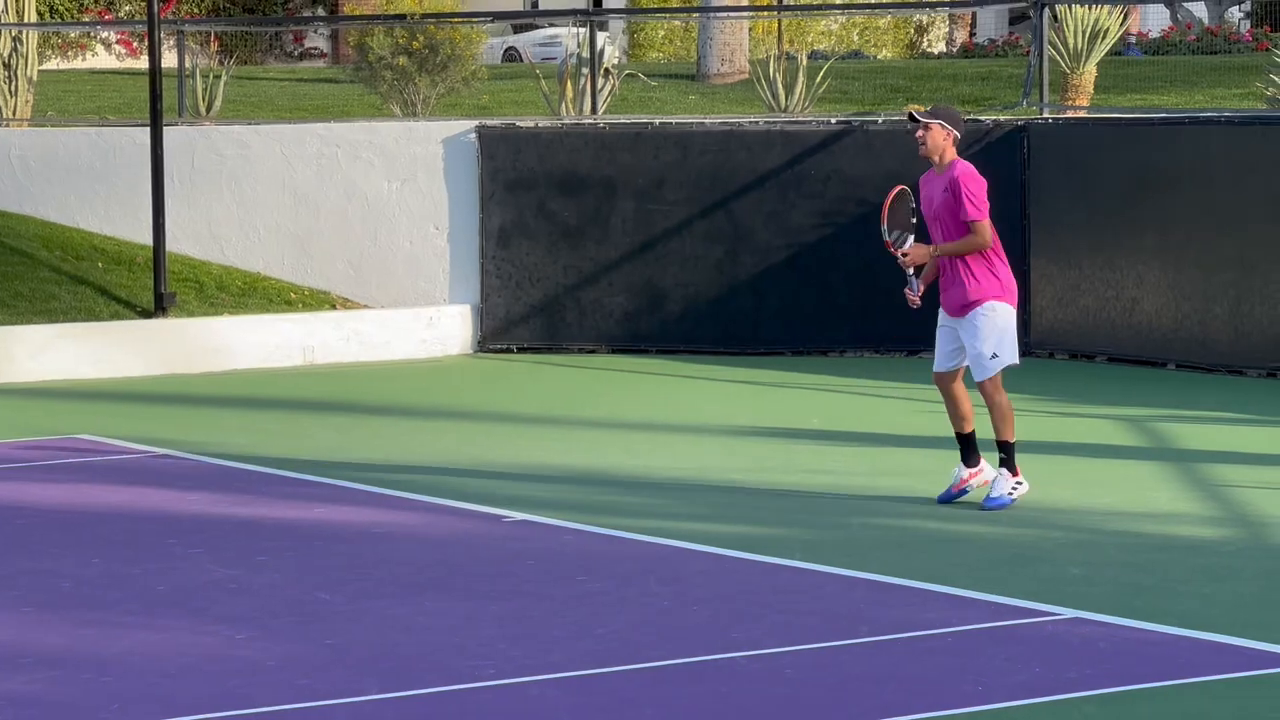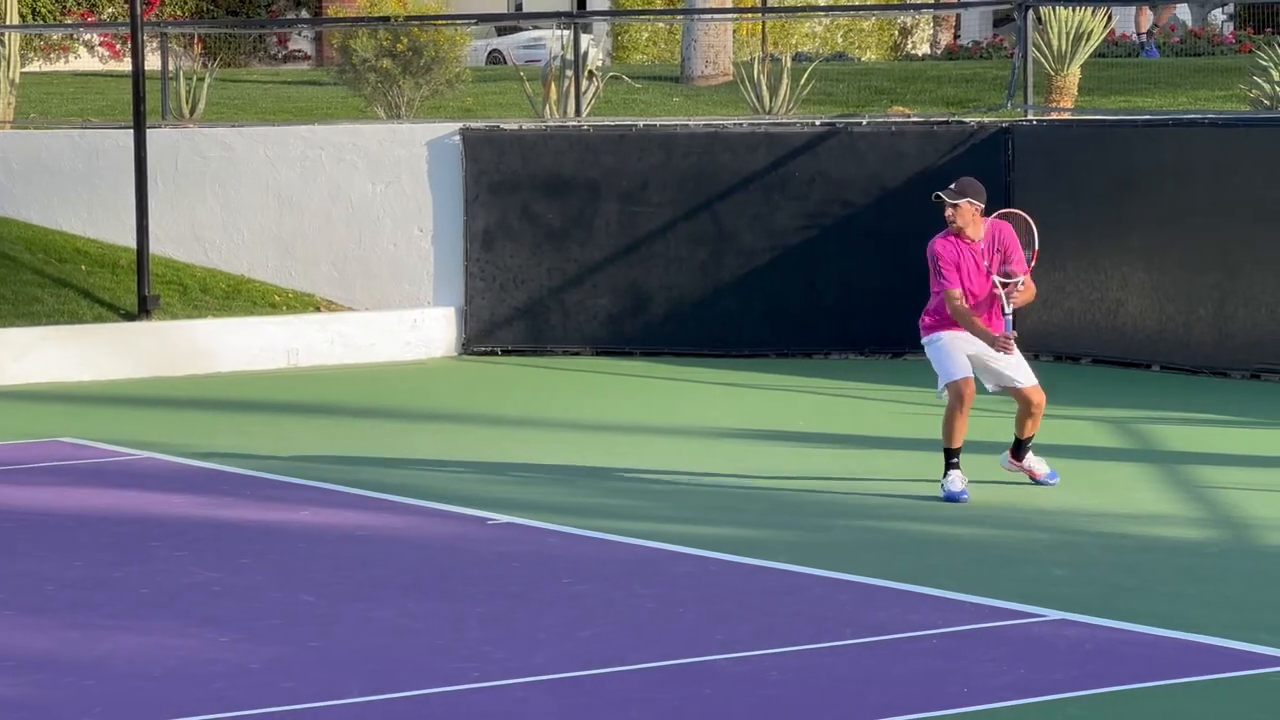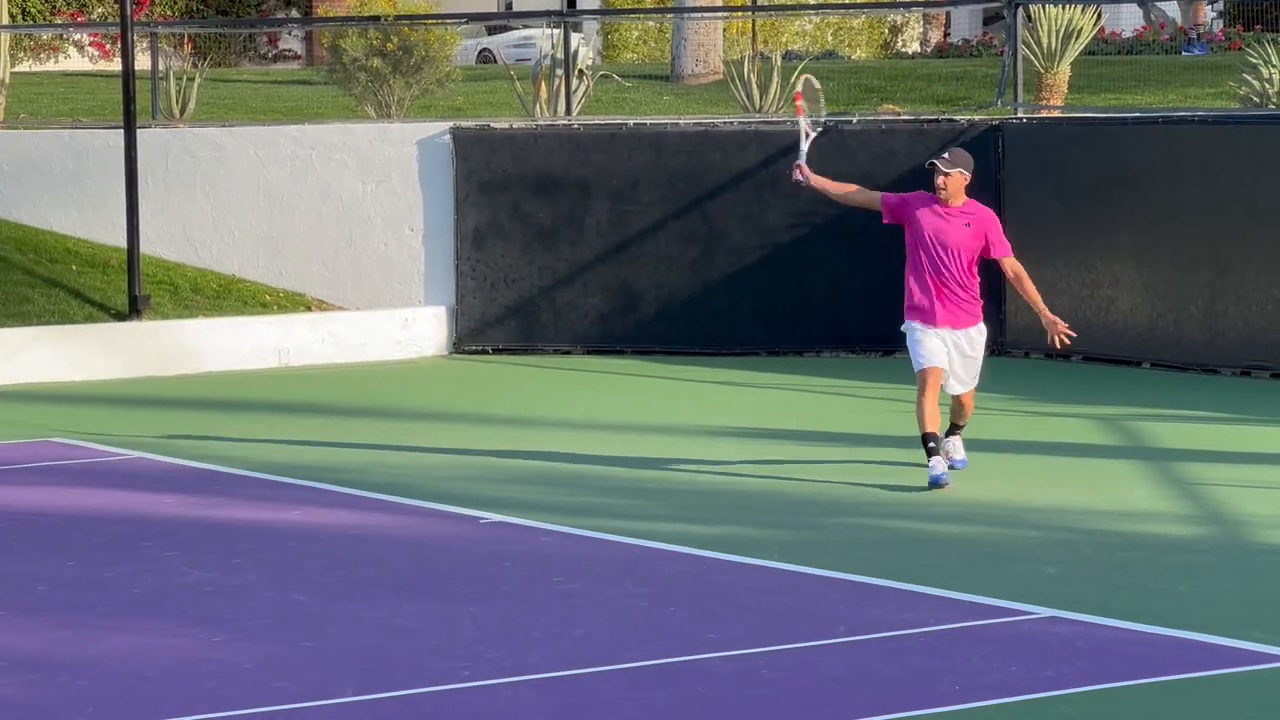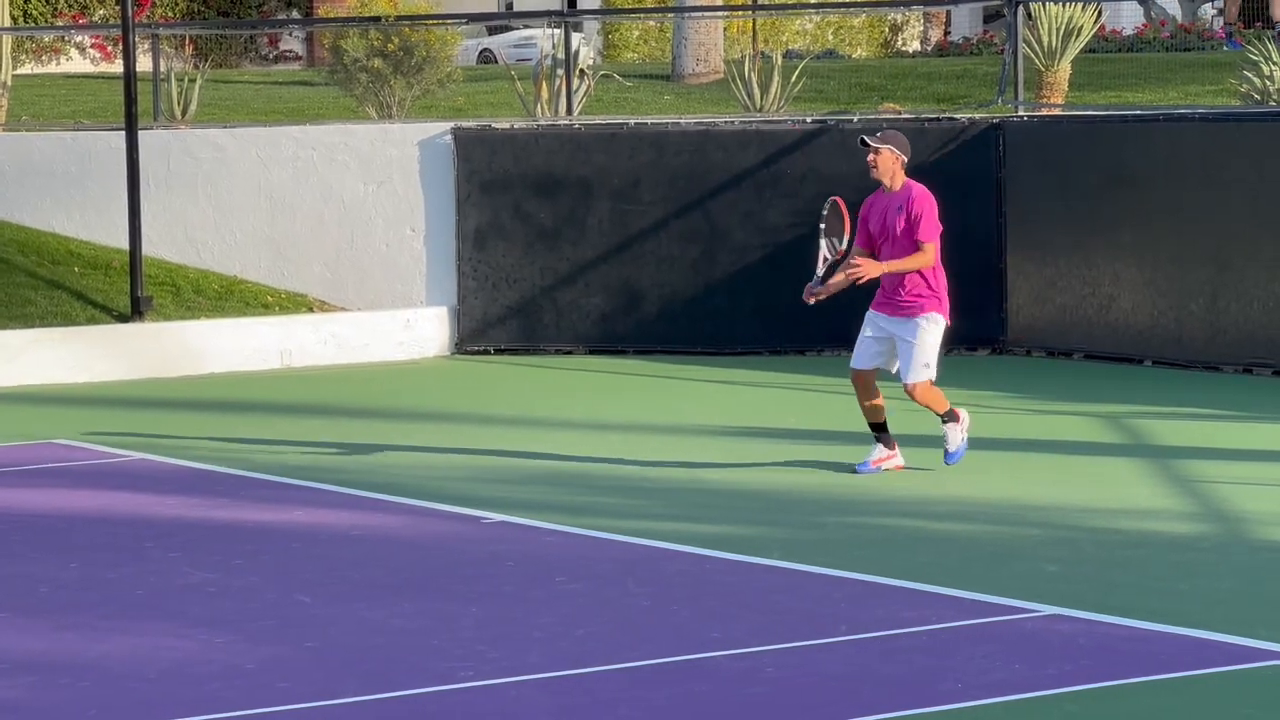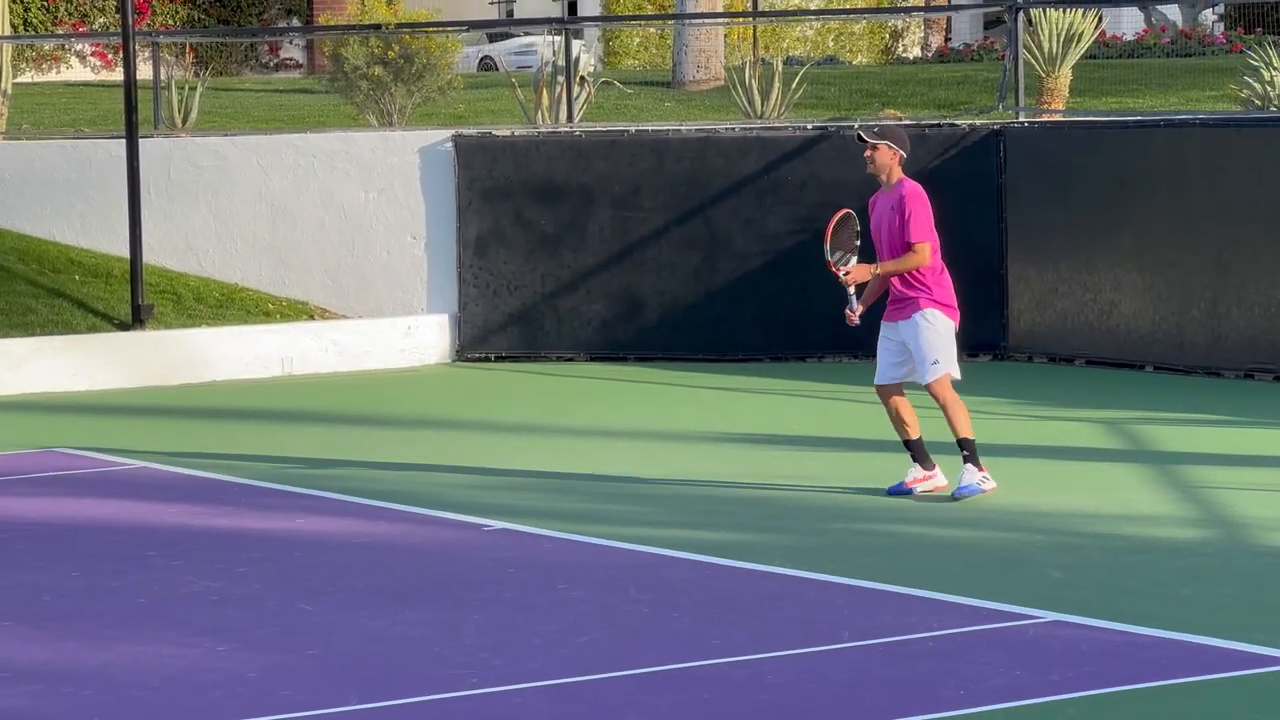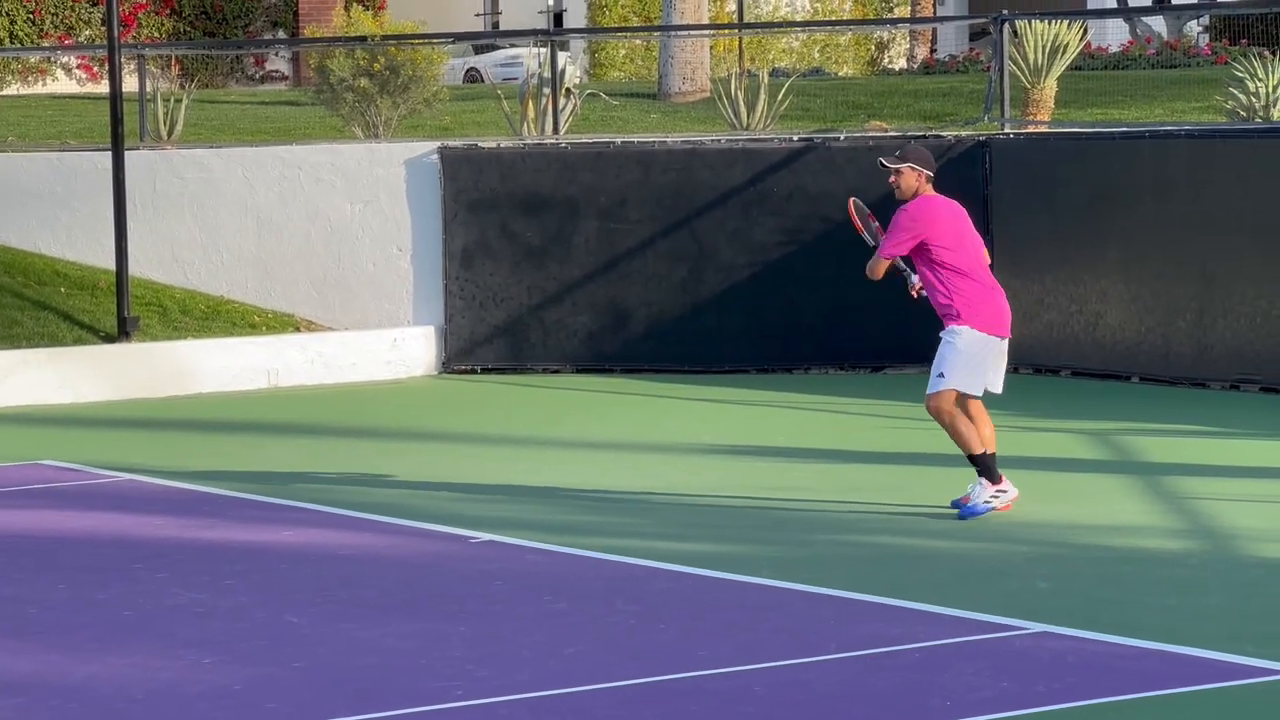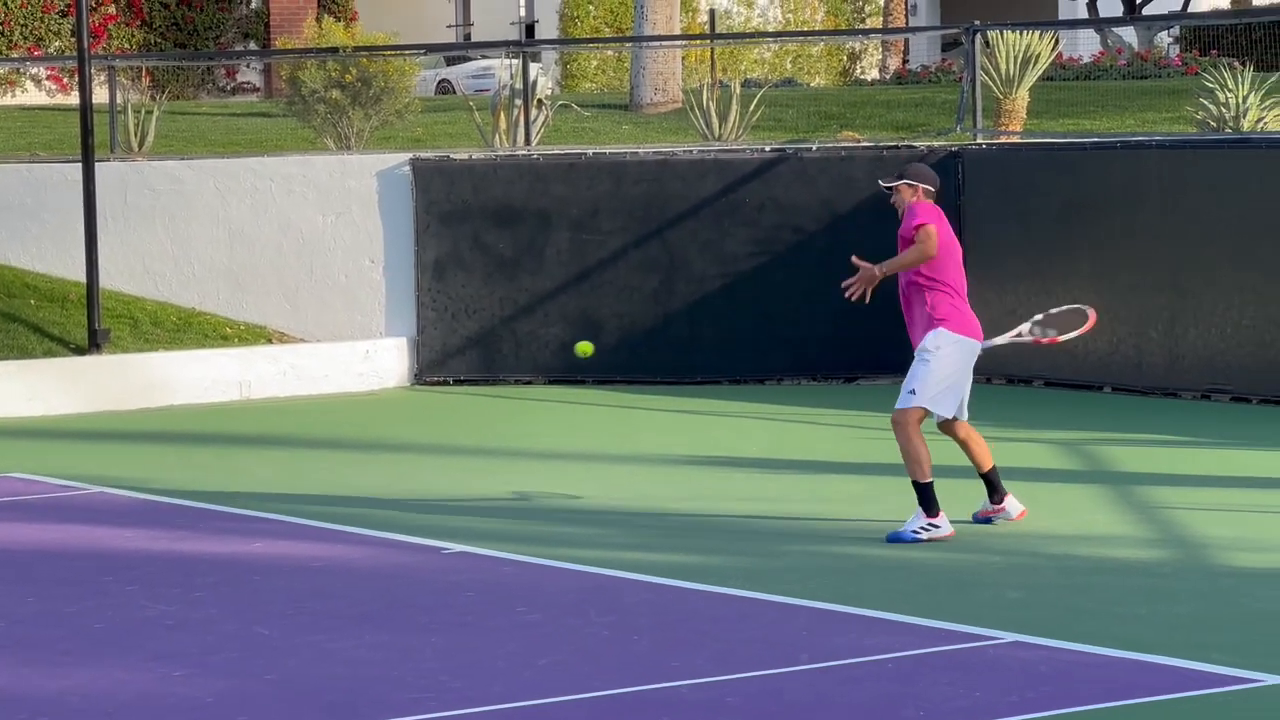
dt=0.7s
person 1, frame 1
left shoulder: (963, 176)
right shoulder: (926, 181)
left elbow: (982, 238)
left wrist: (929, 251)
right wrist: (921, 282)
left hip: (988, 297)
right hip: (954, 300)
left knee: (989, 384)
right knee: (947, 379)
left ankle: (1010, 473)
right ankle: (972, 465)
person 1, frame 2
left shoulder: (1003, 233)
right shoulder: (940, 247)
left elbow: (1028, 288)
right elbow: (955, 307)
left wrist: (1017, 294)
right wrist: (989, 336)
left hip: (993, 331)
right hip: (946, 331)
left knee: (1034, 400)
right knee: (962, 391)
left ankle: (1019, 456)
right ankle: (952, 472)
person 1, frame 3
left shoulder: (983, 218)
right shoulder: (915, 203)
left elbow: (1014, 270)
right elbow: (863, 196)
left wrist: (1045, 314)
right wrist: (815, 181)
left hip: (966, 322)
right hip: (922, 321)
left knee: (963, 397)
right knee: (929, 382)
left ankle: (952, 437)
right ankle: (935, 461)
person 1, frame 4
left shoulder: (919, 198)
right shoulder: (870, 204)
left elbow: (929, 256)
right elbow: (858, 260)
left wrist: (881, 267)
right wrist: (826, 287)
left hip: (924, 308)
right hip: (884, 307)
left knee: (916, 386)
right knee: (860, 375)
left ankle: (953, 420)
right ankle: (886, 449)
person 1, frame 5
left shoulder: (911, 194)
right shoulder: (877, 201)
left elbow: (922, 256)
left wrist: (872, 270)
right wrist: (862, 301)
left hip: (929, 306)
right hip: (897, 311)
left knee: (939, 387)
right knee: (887, 390)
left ankle: (975, 470)
right ankle: (925, 470)
person 1, frame 6
left shoulder: (910, 213)
right shoulder: (952, 209)
left elbow: (874, 271)
left wrist: (879, 254)
left hip: (970, 321)
right hip: (997, 314)
left knee: (940, 403)
right knee: (968, 401)
left ankle: (994, 482)
right ankle: (989, 483)
person 1, frame 7
left shoulder: (924, 210)
right shoulder: (923, 227)
left elbow: (930, 246)
left wrist: (878, 271)
left hip: (946, 335)
right hip: (948, 337)
left knee: (905, 420)
right knee: (951, 424)
left ankle: (932, 517)
right ankle: (1001, 501)
